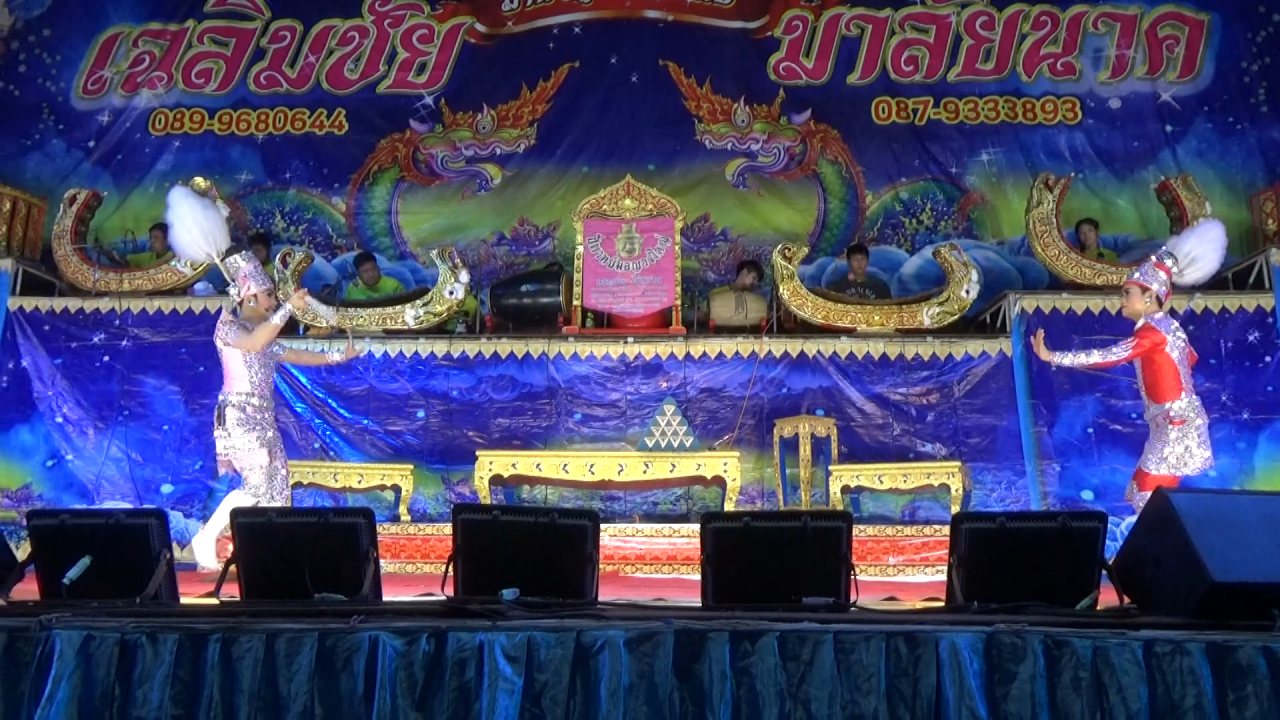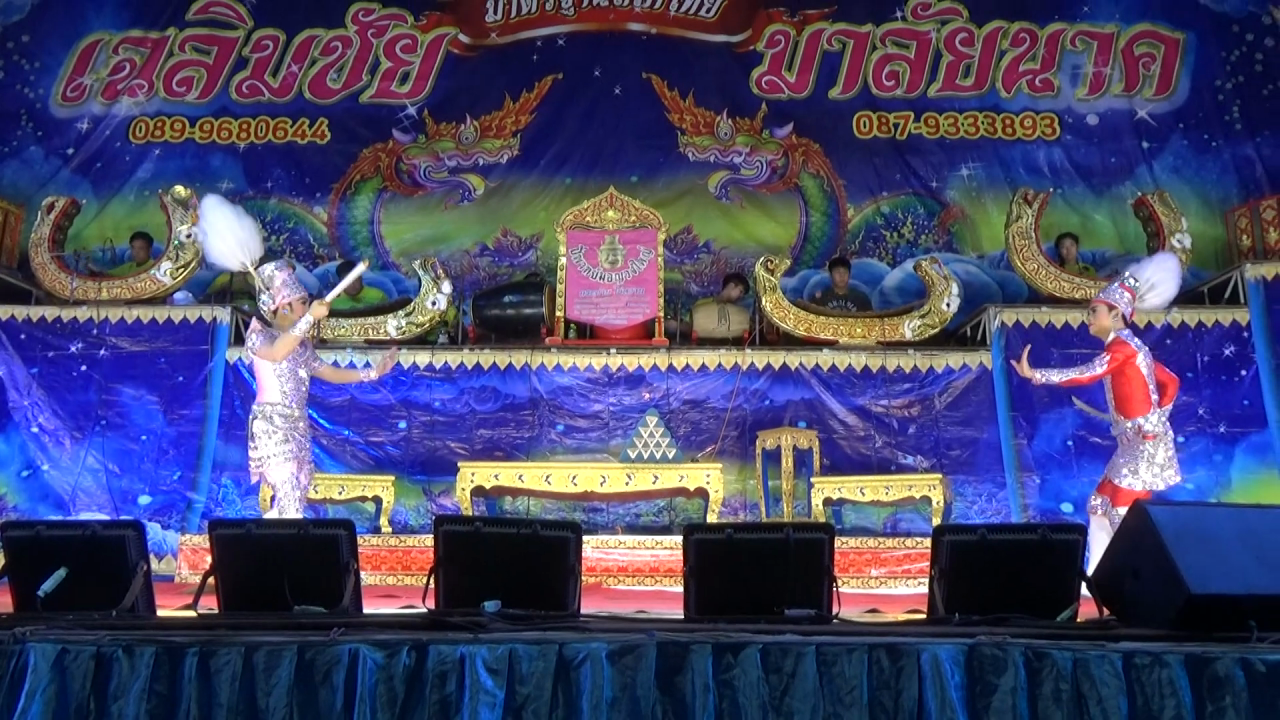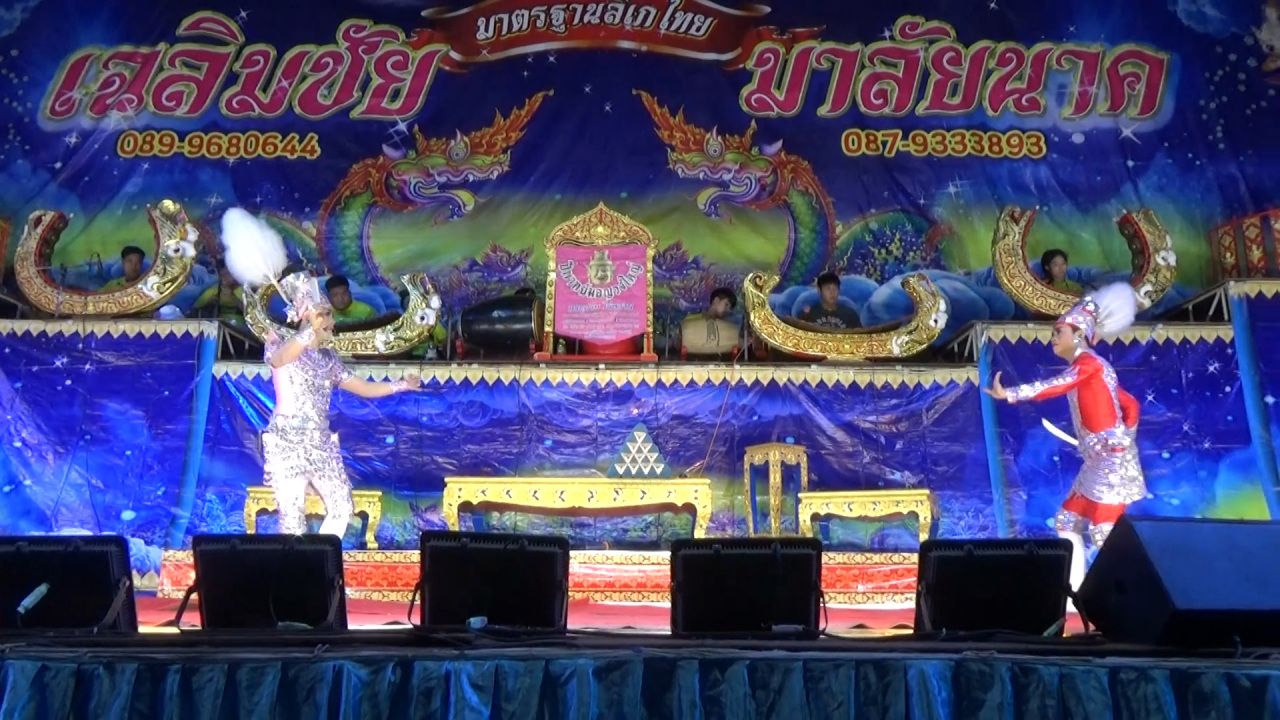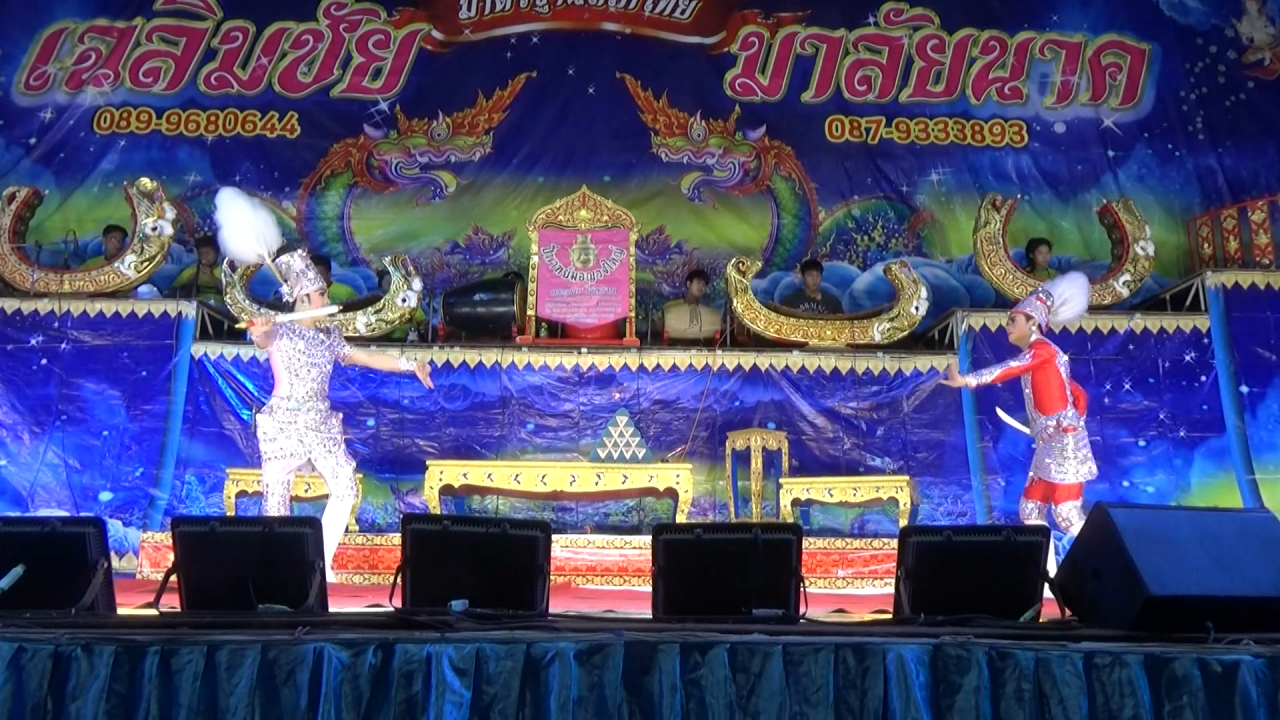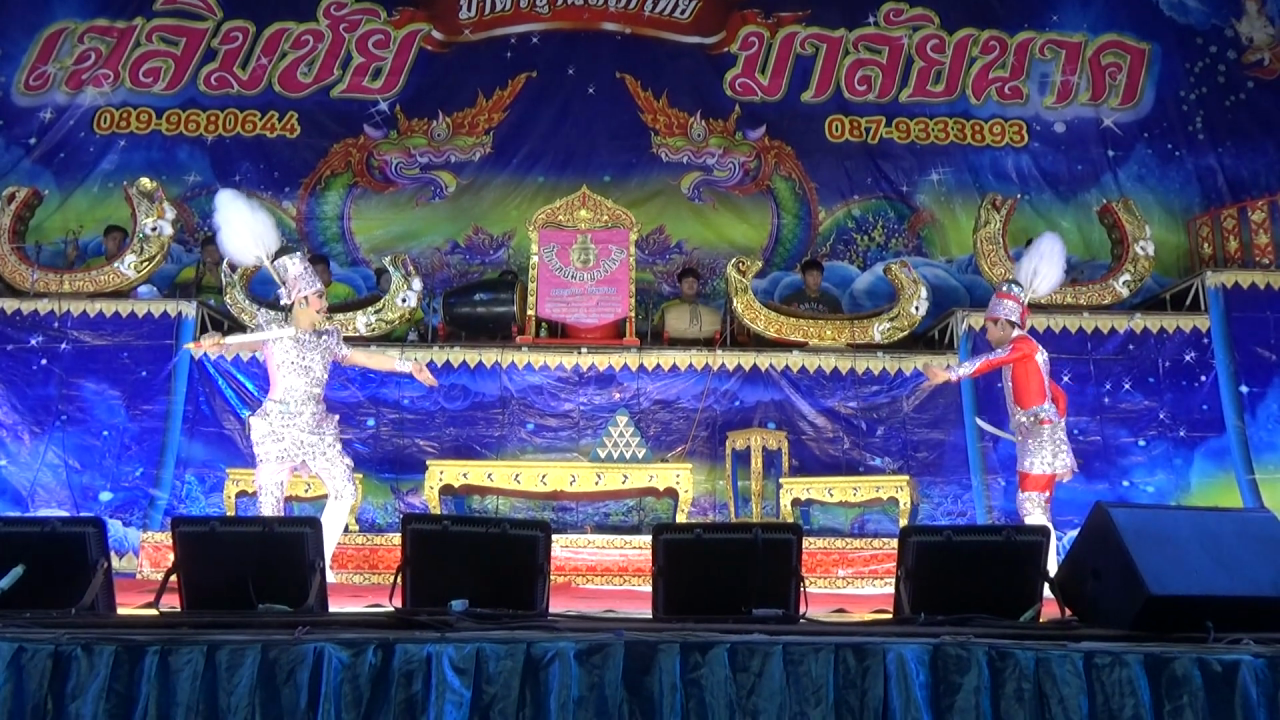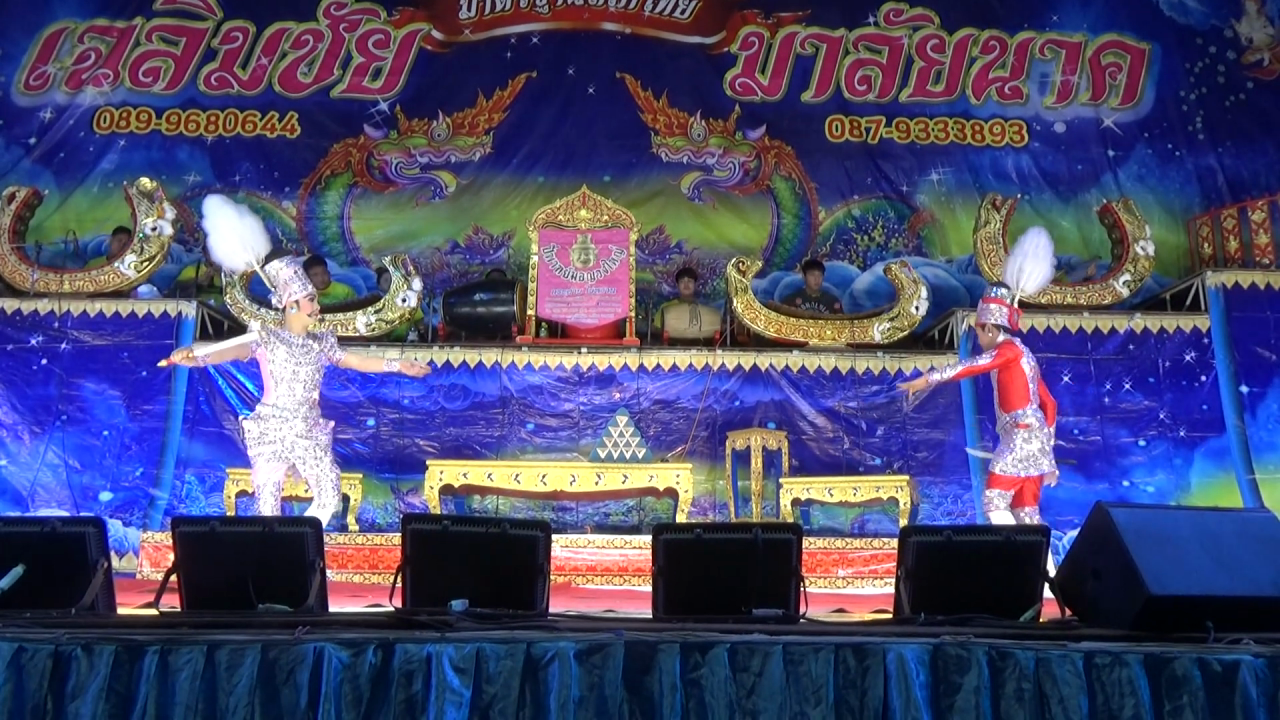
dt=0.4s
person 1, frame 1
left shoulder: (1153, 331)
right shoulder: (1165, 326)
left elbow: (1109, 357)
right elbow: (1189, 358)
left wrist: (1053, 357)
left hip: (1176, 430)
right hip: (1170, 428)
left knee: (1150, 501)
right knee: (1139, 493)
person 1, frame 2
left shoulder: (1122, 346)
right shoulder: (1128, 348)
left elbow: (1087, 373)
right elbow: (1170, 382)
left wrist: (1035, 375)
right wrist: (1157, 419)
left hip: (1145, 445)
right hip: (1133, 445)
left knee: (1122, 515)
right knee: (1099, 506)
right ankle: (1096, 576)
person 1, frame 3
left shoulder: (1089, 363)
right shoulder: (1088, 370)
left elbow: (1055, 386)
right elbow: (1131, 405)
left wrist: (1008, 394)
right wrist: (1126, 441)
left hip: (1111, 461)
right hip: (1097, 462)
left knee: (1104, 532)
right knee: (1066, 522)
right ankle: (1077, 590)
person 1, frame 4
left shoulder: (1043, 349)
right shoulder: (1039, 358)
left elbow: (1009, 369)
right elbow: (1080, 395)
left wrist: (968, 380)
right wrist: (1073, 430)
left hip: (1063, 443)
right hip: (1050, 445)
left knee: (1067, 514)
right knee: (1031, 509)
right ankle: (1048, 575)
person 1, frame 5
left shoulder: (1024, 344)
right shoulder: (1022, 355)
left elbow: (989, 360)
right elbow: (1059, 397)
left wrist: (950, 375)
right wrist: (1056, 433)
left hip: (1041, 437)
right hip: (1035, 439)
left knee: (1030, 505)
right knee: (1036, 509)
left ankle: (1047, 568)
right ankle: (1050, 573)
person 1, frame 6
left shoulder: (1009, 349)
right shoulder: (1022, 355)
left elbow: (969, 367)
right elbow: (1049, 405)
left wrist: (926, 380)
right wrist: (1045, 442)
left hip: (1020, 438)
right hip: (1033, 440)
left knee: (995, 501)
right knee: (1027, 510)
right ankle: (1046, 574)
person 2, frame 1
left shoulder: (261, 337)
right shoulder: (227, 326)
left elbow: (294, 355)
right elbow: (255, 341)
left wrist: (338, 355)
right wrist: (287, 308)
left hip: (262, 418)
right hip: (239, 417)
left knee: (280, 487)
right knee: (258, 487)
right ankle: (206, 538)
person 2, frame 2
left shoulder: (303, 347)
right shoulder: (259, 334)
left elbow: (333, 373)
right elbow: (277, 353)
left wrist: (375, 371)
right wrist: (310, 317)
left hip: (298, 427)
right hip: (272, 427)
left knee: (295, 501)
right knee: (291, 502)
person 2, frame 3
left shoulder: (328, 359)
right shoulder: (279, 346)
left elbow: (362, 388)
right elbow: (282, 357)
left wrist: (400, 385)
right wrist: (311, 330)
left hip: (321, 443)
right hip: (287, 442)
left knee: (342, 509)
right knee: (293, 521)
person 2, frame 4
left shoulder: (331, 337)
right shoulder: (282, 329)
left elbow: (369, 358)
right elbow: (264, 339)
left wrist: (411, 365)
right wrist: (259, 331)
left hip: (322, 424)
right hip: (285, 424)
left knee: (345, 488)
right knee: (276, 498)
left ankle: (322, 561)
person 2, frame 5
left shoulder: (328, 339)
right shoulder: (274, 332)
left elbow: (366, 358)
right elbow: (247, 342)
left wrist: (410, 366)
right wrist: (220, 344)
left hip: (317, 428)
right hip: (279, 427)
left knee: (345, 489)
right knee: (271, 499)
left ankle: (321, 561)
person 2, frame 6
left shoulder: (322, 343)
right shoulder: (266, 339)
left elbow: (358, 361)
right elbow: (232, 351)
left wrist: (397, 366)
right wrist: (195, 358)
left hip: (310, 433)
right hip: (271, 433)
left knee: (330, 498)
right knee: (268, 508)
